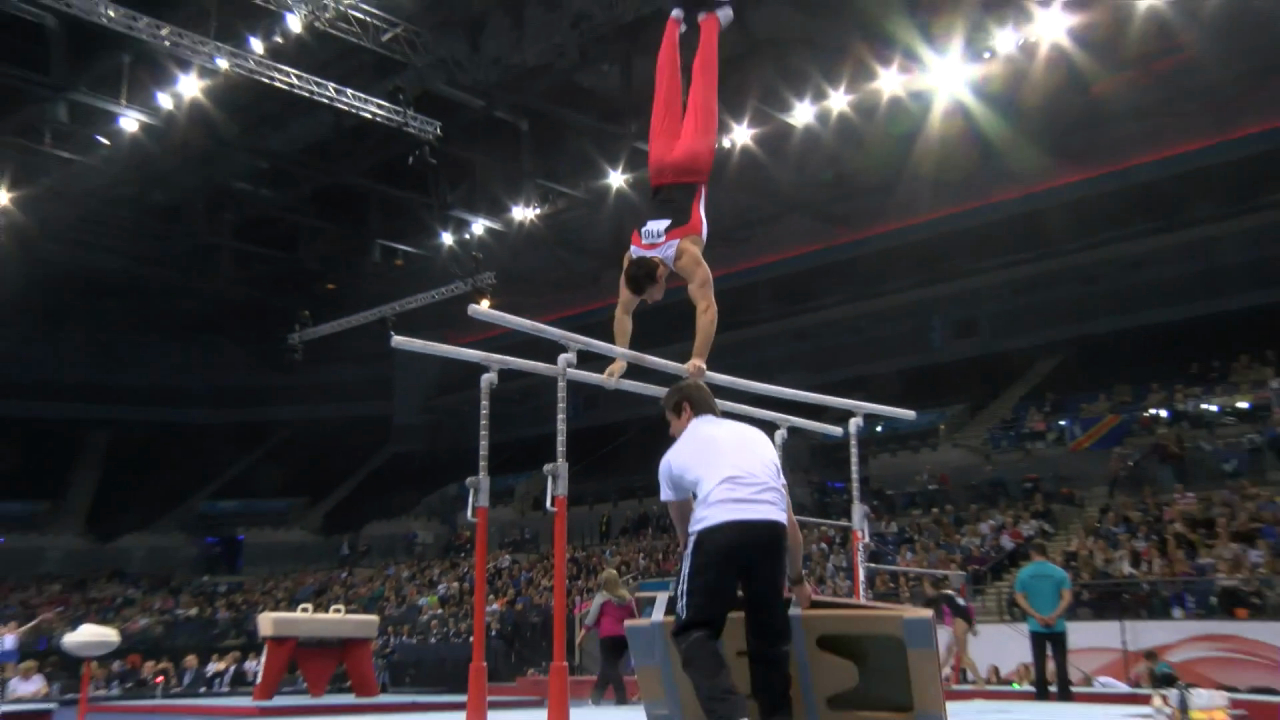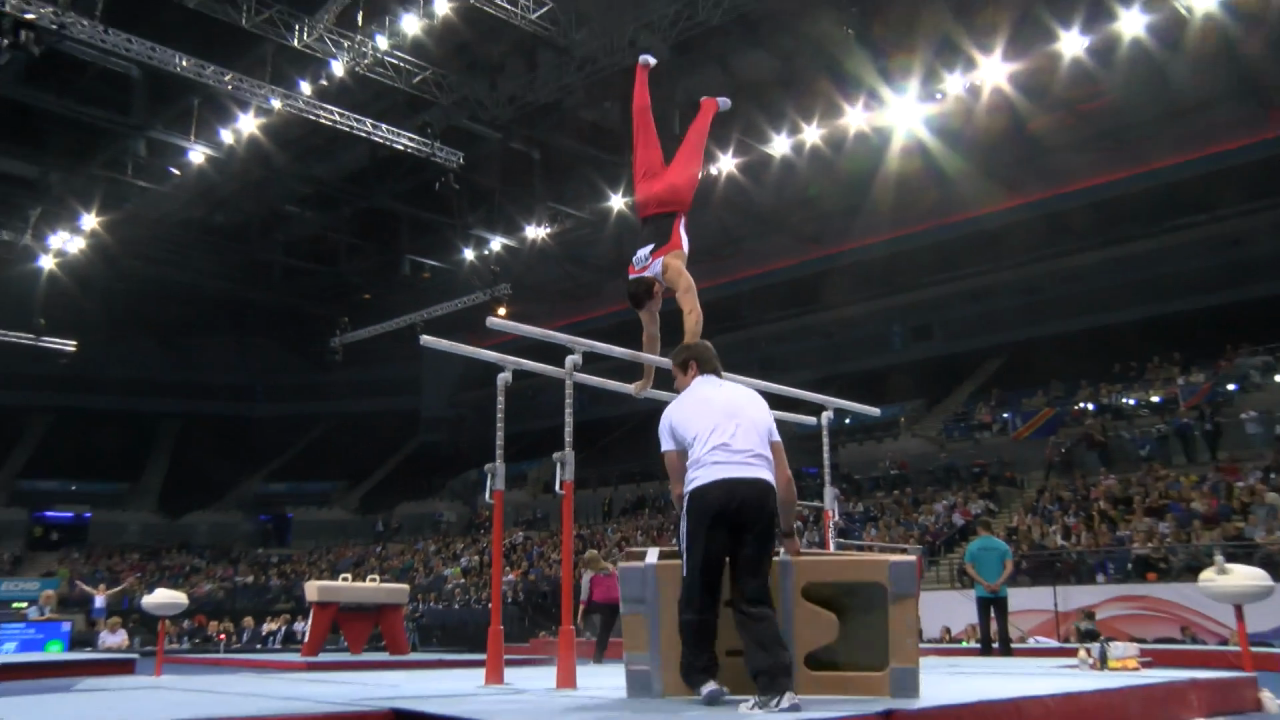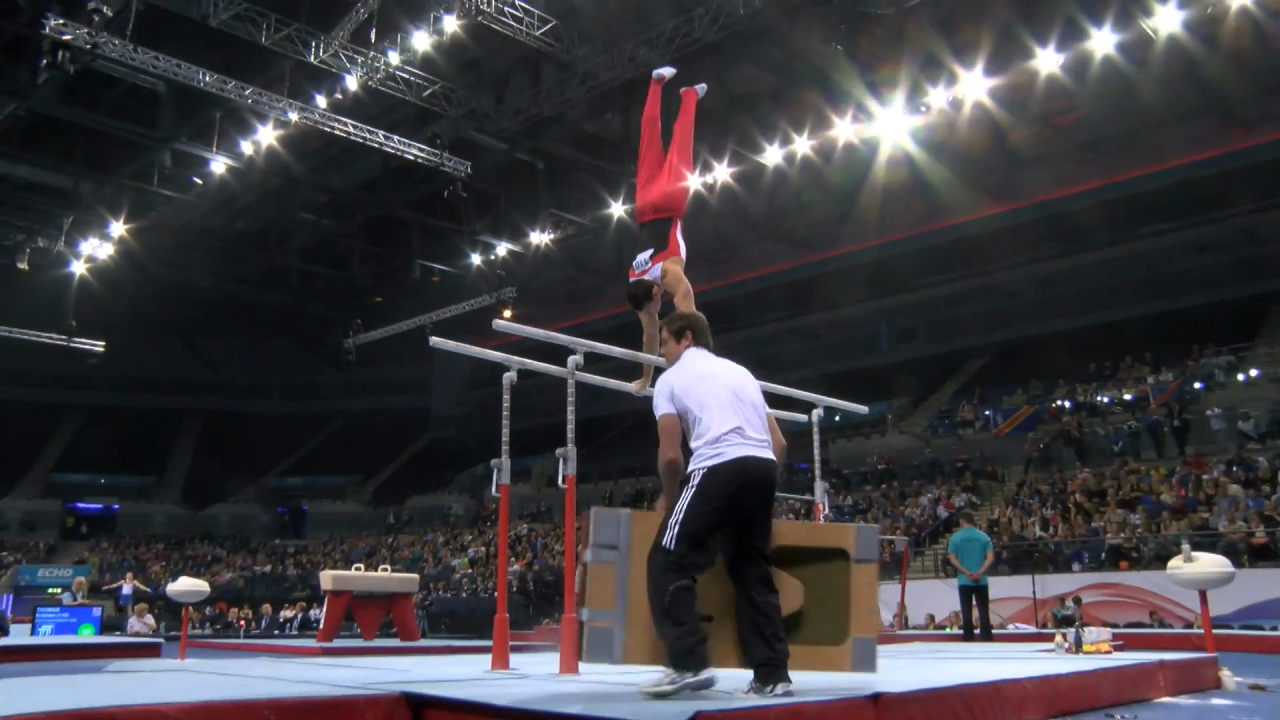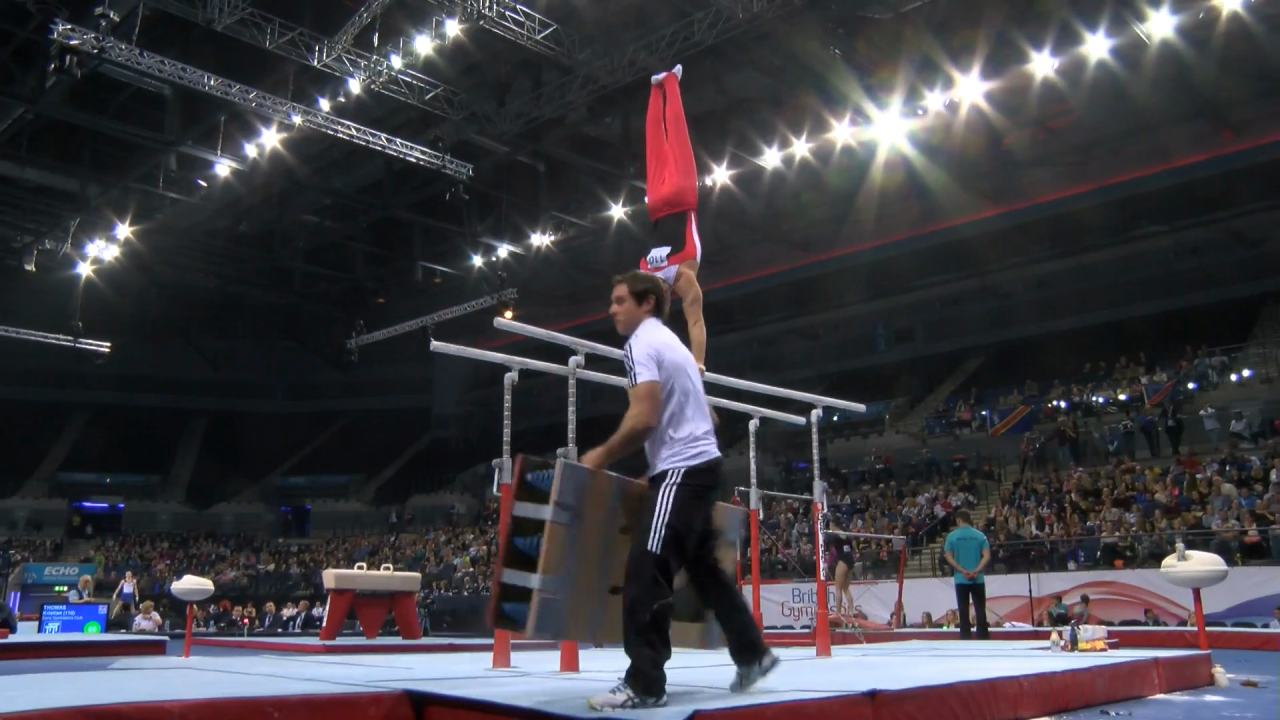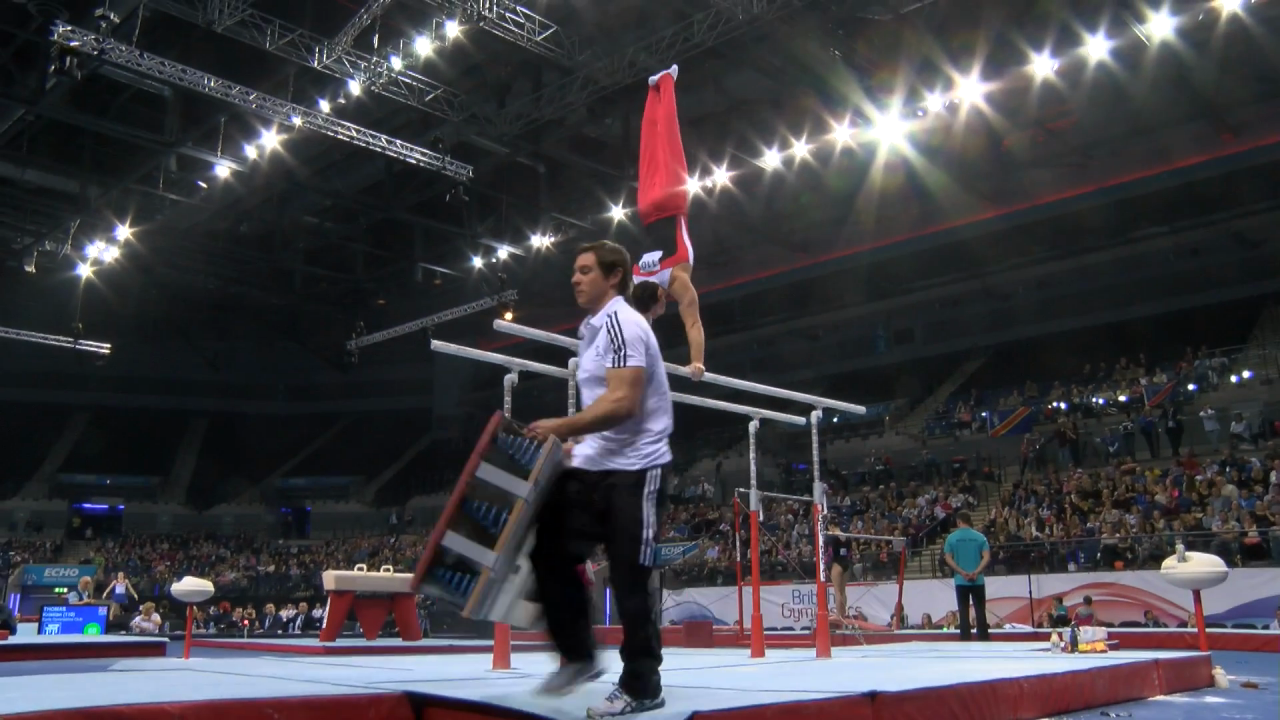
dt=0.3s
person 1, frame 1
left shoulder: (675, 453)
right shoulder: (756, 435)
left elbow: (683, 529)
right elbow: (788, 519)
right wrist: (797, 579)
left hip: (715, 530)
right hip: (769, 528)
left knee: (696, 628)
right knee: (769, 627)
person 1, frame 2
left shoulder: (676, 408)
right shoulder: (753, 397)
left elbow: (677, 485)
right elbow: (784, 476)
left wrist: (691, 515)
right wrist: (788, 532)
left hip: (707, 491)
right hip: (758, 489)
left knee: (699, 592)
right knee: (753, 592)
left ankle: (703, 677)
right ankle: (776, 688)
person 1, frame 3
left shoulder: (671, 379)
right shoulder: (739, 372)
left elbow: (670, 457)
right elbow: (778, 442)
left wrist: (668, 500)
right wrist: (762, 495)
left hip: (718, 471)
right hip: (762, 467)
left knee: (668, 562)
right knee: (754, 573)
left ankle: (690, 663)
right ankle: (774, 675)
person 1, frame 4
left shoulder: (642, 343)
right shoulder: (670, 343)
left elbow: (643, 418)
left wrist: (601, 455)
left hip: (684, 467)
right hip: (700, 463)
left knee: (646, 567)
right knee: (702, 568)
left ankle: (644, 683)
right ankle: (752, 654)
person 1, frame 5
left shoulder: (622, 324)
right shoulder: (593, 331)
left elbow: (623, 402)
left wrist: (562, 427)
right wrist: (571, 440)
left hip: (632, 470)
right hip: (589, 468)
left knee: (630, 581)
right knee: (549, 559)
right ankle: (579, 657)
person 2, frame 1
left shoulder: (684, 257)
right shoulder: (636, 258)
left elbow: (707, 307)
right elbow: (623, 310)
left wrist: (699, 357)
left hip: (688, 170)
right hip: (666, 172)
left knee: (700, 103)
right knee: (665, 99)
person 2, frame 2
left shoulder: (672, 271)
right shoulder: (639, 281)
left elbow: (693, 314)
right elbow: (650, 334)
right wrist: (647, 378)
left hip: (670, 200)
right hip: (650, 204)
left knee: (689, 151)
right knee: (643, 134)
right ankle: (641, 70)
person 2, frame 3
left shoulder: (669, 276)
right shoulder: (638, 285)
right elbow: (651, 333)
right wrist: (647, 376)
left hip: (665, 209)
right hip: (648, 208)
left knee: (676, 154)
right knee: (651, 146)
left ankle: (689, 97)
right ankle: (657, 84)
person 2, frame 4
left shoulder: (682, 278)
right shoulder: (649, 279)
left elbow: (696, 323)
left wrist: (697, 361)
left hip: (678, 202)
right hip: (662, 206)
left knee: (673, 134)
right knee: (657, 141)
left ankle: (670, 82)
right ankle: (660, 88)
person 2, frame 5
left shoulder: (677, 281)
right shoulder: (641, 285)
left elbow: (693, 323)
left wrist: (697, 361)
left hip: (668, 208)
right hip: (650, 209)
left knee: (664, 134)
right knee: (651, 137)
left ankle: (667, 82)
right ankle: (656, 87)
